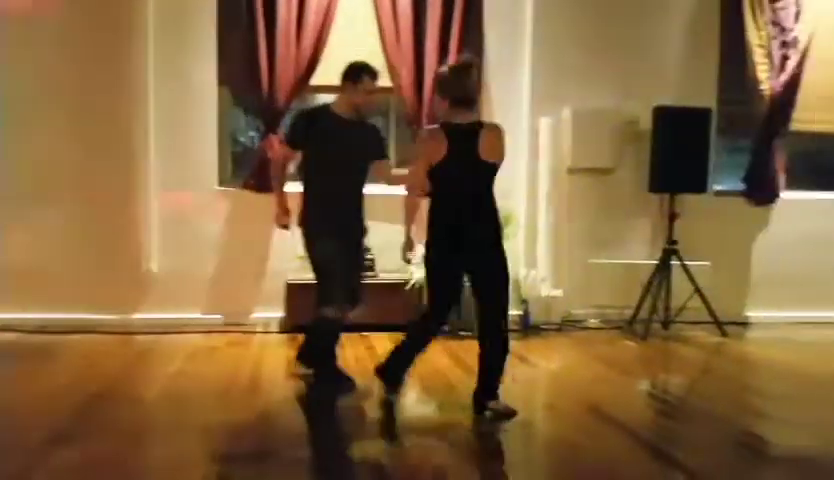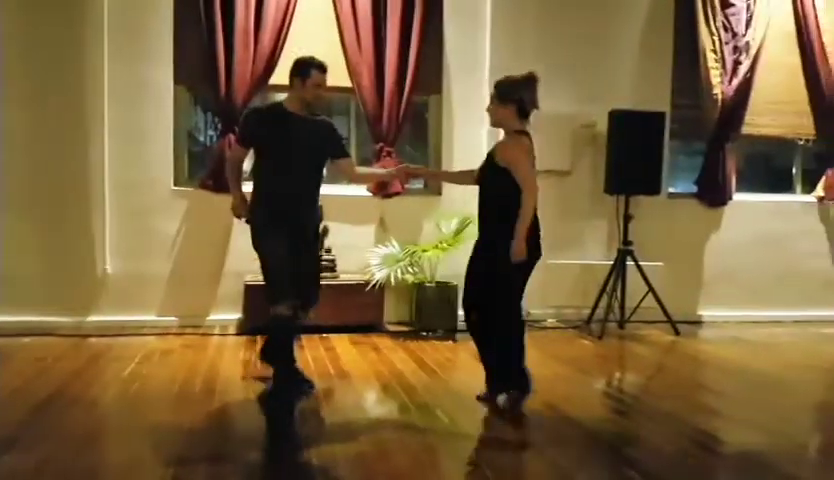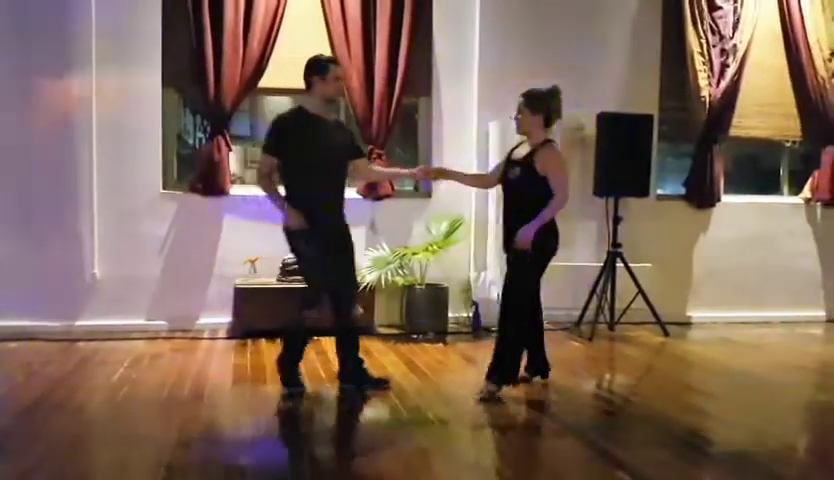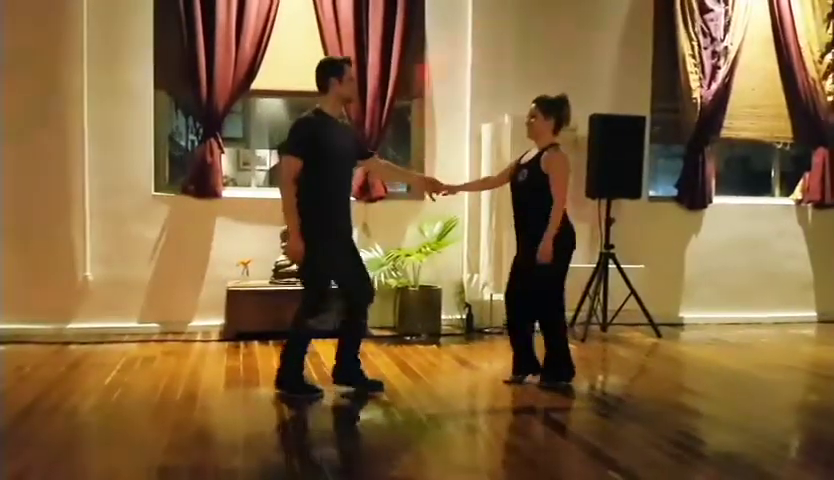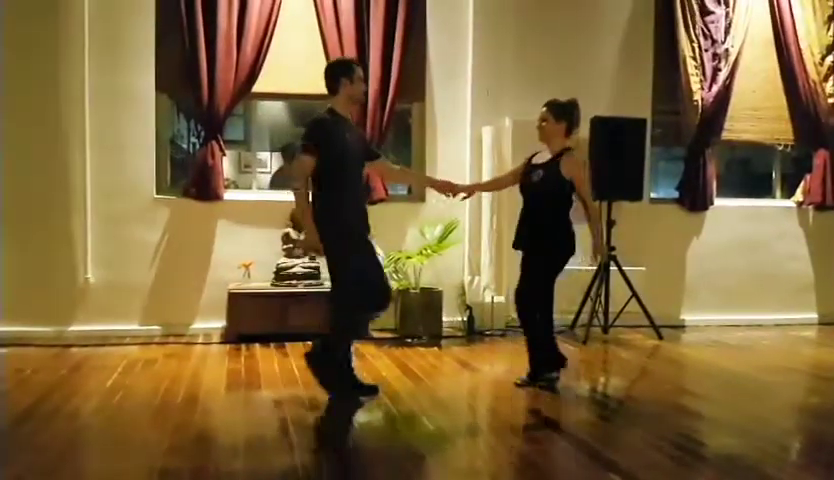
dt=0.5s
person 1, frame 1
left shoulder: (370, 133)
right shoulder: (311, 121)
left elbow: (384, 173)
right elbow: (280, 162)
right wrist: (281, 203)
left hip: (351, 225)
right hip: (320, 223)
left knee: (349, 297)
right knee: (334, 296)
left ankle: (313, 353)
right ankle: (323, 366)
person 1, frame 2
left shoulder: (324, 130)
right shoulder: (260, 118)
left elbow: (352, 172)
right elbow: (234, 160)
left wrist: (390, 174)
right wrist: (237, 195)
left hip: (305, 224)
right hip: (269, 222)
left knee: (307, 294)
right knee: (283, 297)
left ankle: (273, 352)
right ankle: (284, 369)
person 1, frame 3
left shoulder: (341, 131)
right shoulder: (287, 124)
left elbow: (367, 171)
right elbow: (264, 174)
left wrist: (410, 173)
right wrist: (287, 209)
left hip: (336, 226)
right hip: (305, 228)
left knee: (346, 300)
right knee: (318, 298)
left ankle: (352, 371)
right ankle: (289, 364)
person 1, frame 4
left shoulder: (347, 132)
right shoulder: (307, 126)
left elbow: (379, 166)
right elbow: (287, 180)
left wrist: (419, 180)
right wrist: (294, 235)
left hip: (339, 232)
right hip: (315, 235)
left knee: (361, 294)
right knee: (315, 303)
left ankle: (347, 368)
right ankle: (289, 377)
person 1, frame 5
left shoulder: (353, 133)
right shoulder: (322, 126)
left elbow: (389, 171)
right elbow: (299, 177)
left wrist: (434, 183)
right wrist: (309, 229)
left hip: (349, 230)
right hip: (337, 232)
left knee: (347, 301)
right knee: (376, 295)
left ankle: (339, 373)
right ankle: (323, 356)
person 2, frame 1
left shoulder: (430, 138)
right shoulder: (493, 135)
left elbow: (415, 191)
left wrist: (408, 234)
left hip: (444, 239)
right hip: (484, 240)
left knee: (437, 310)
right knee: (493, 318)
left ankle: (392, 374)
right ankle: (487, 397)
person 2, frame 2
left shoulder: (514, 143)
right shoulder: (513, 143)
left elbow: (530, 191)
right elbow: (478, 177)
left wrist: (520, 238)
right wrist: (426, 173)
left hip: (508, 243)
right hip: (497, 242)
left knee: (479, 308)
right knee: (501, 310)
left ankle: (507, 384)
right ankle: (508, 384)
person 2, frame 3
left shoulder: (548, 153)
right shoulder: (517, 151)
left elbow: (560, 197)
right elbow: (489, 180)
left wrist: (532, 227)
right wrist: (449, 174)
left hip: (537, 240)
right hip: (517, 239)
left knee: (512, 302)
right knee: (526, 301)
left ankle: (499, 376)
right ankle: (537, 365)
person 2, frame 4
left shoulder: (554, 156)
right shoulder: (527, 157)
left elbow: (559, 201)
right elbow: (495, 180)
left wrist: (548, 240)
right wrist: (458, 188)
left hip: (552, 243)
right hip: (529, 242)
left knee: (547, 304)
right knee: (516, 300)
left ankle: (559, 372)
right ankle: (524, 365)
person 2, frame 5
left shoulder: (570, 160)
right shoulder: (534, 159)
left elbow: (587, 201)
right elbow: (503, 182)
left wrist: (597, 238)
right wrist: (476, 187)
left hip: (556, 242)
right hip: (533, 241)
left knee: (528, 299)
right knee: (536, 303)
left ankle: (550, 362)
right ankle: (542, 368)
